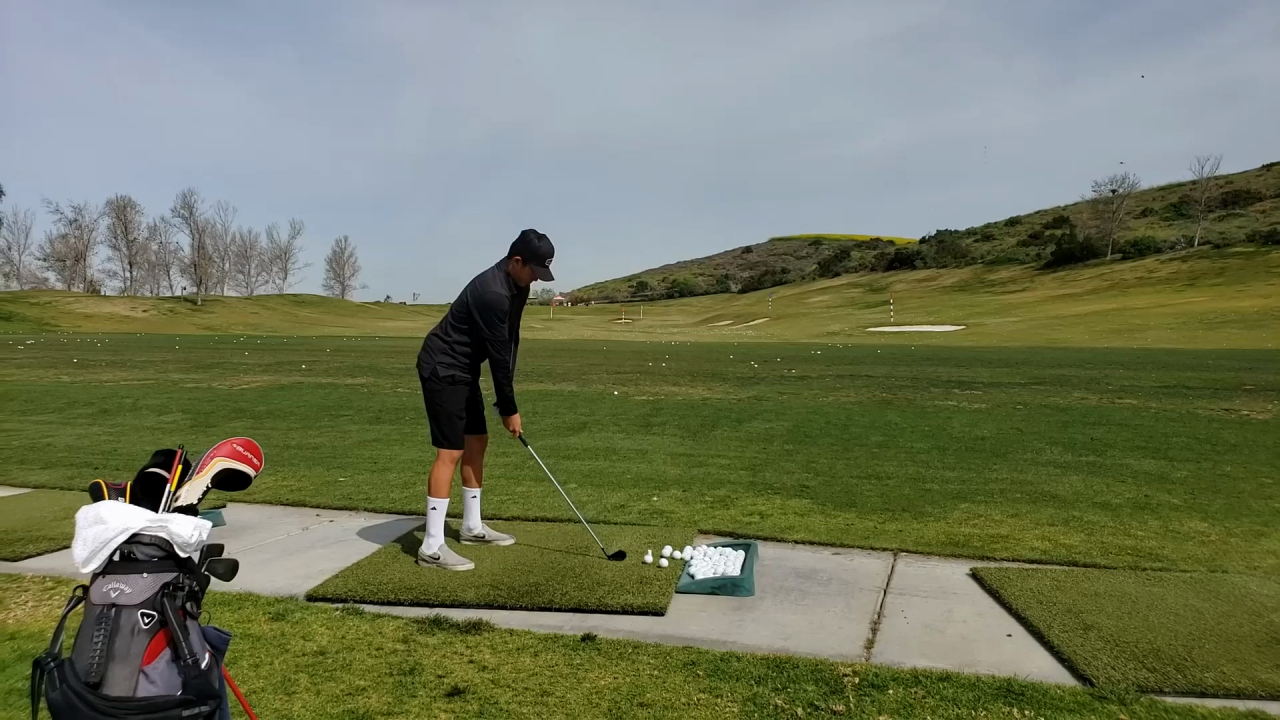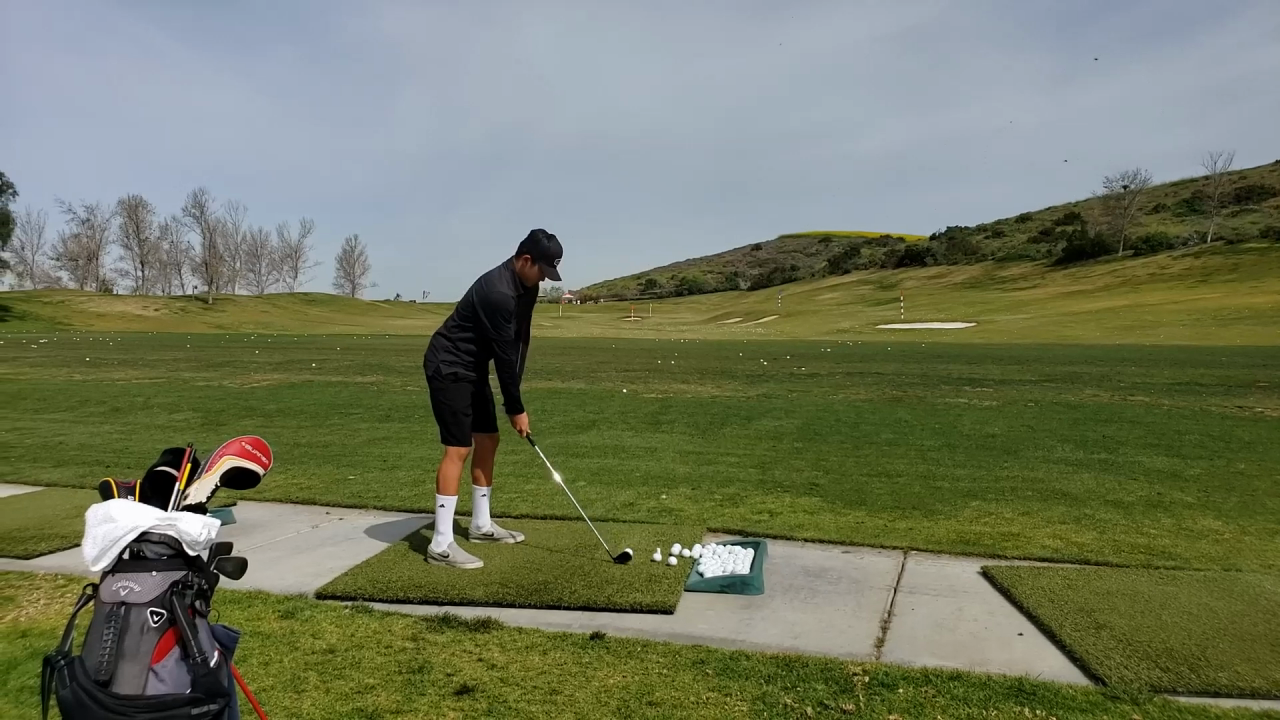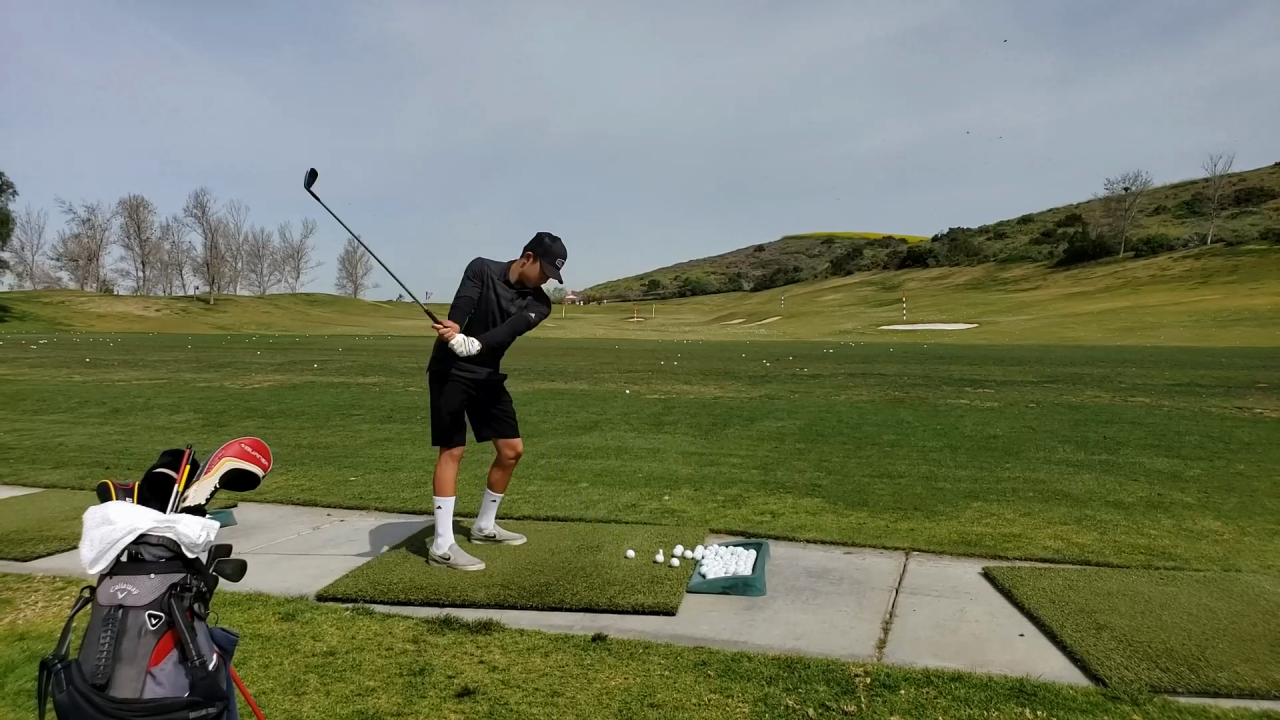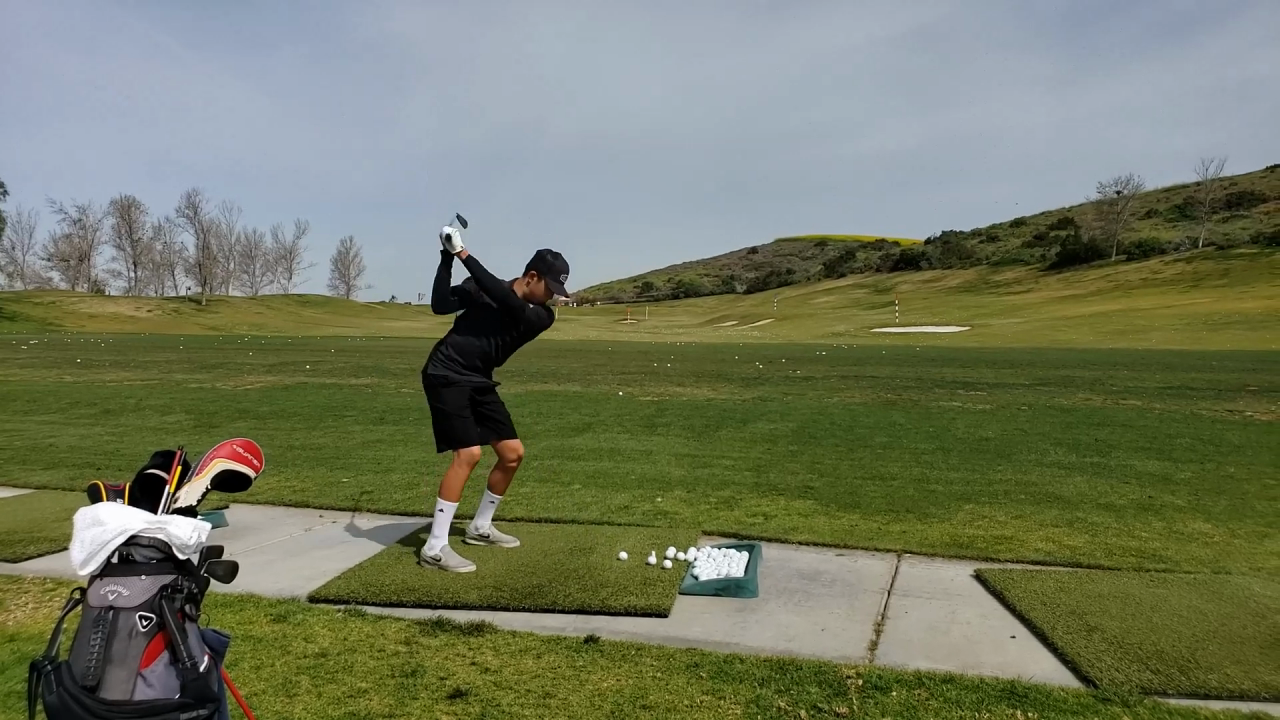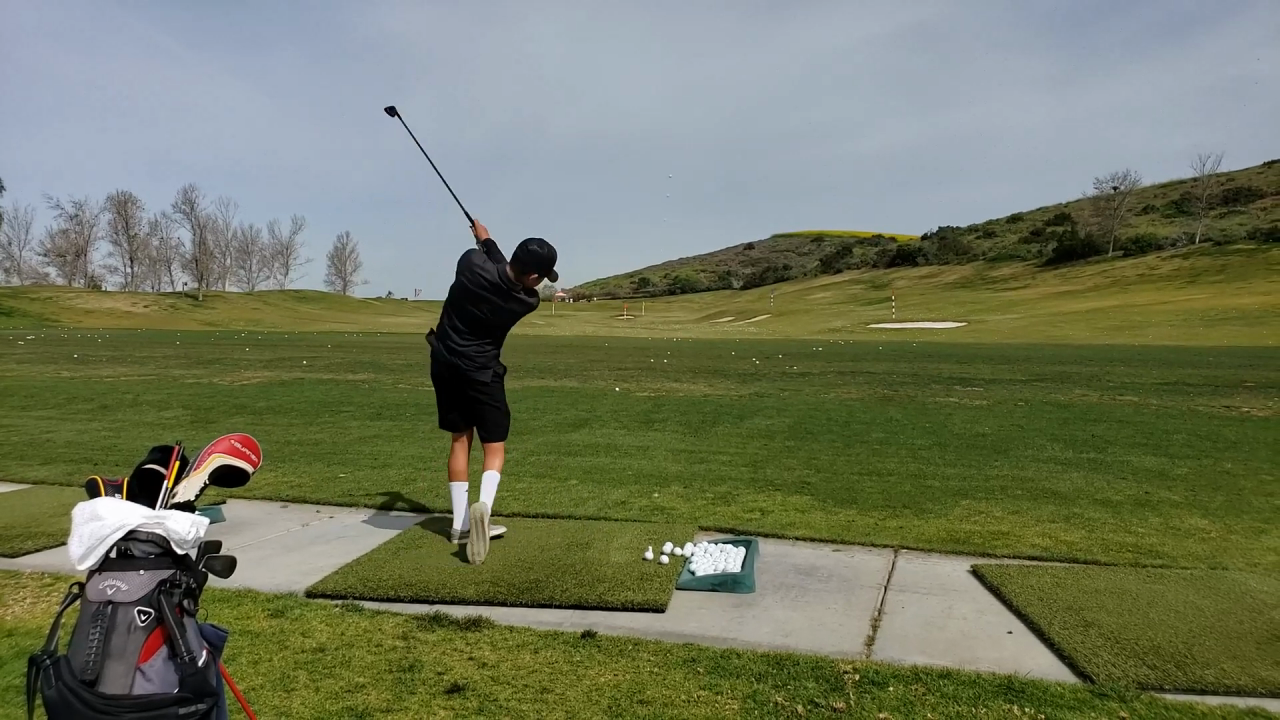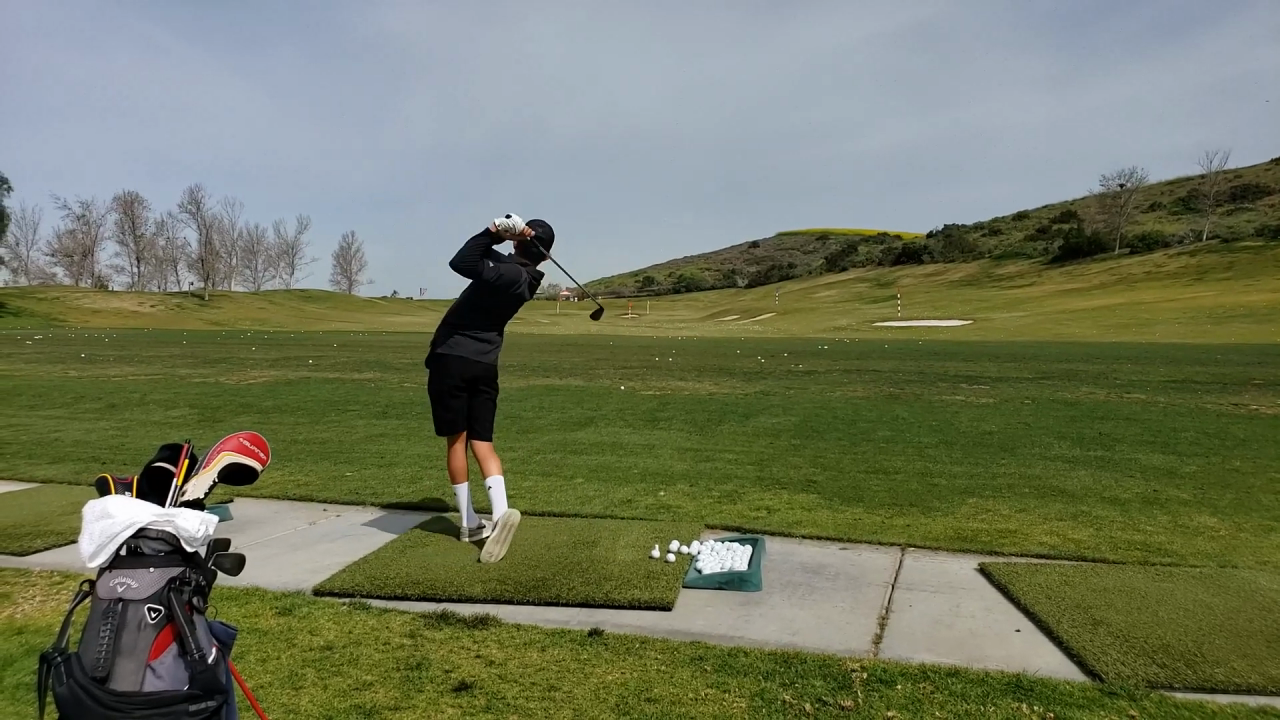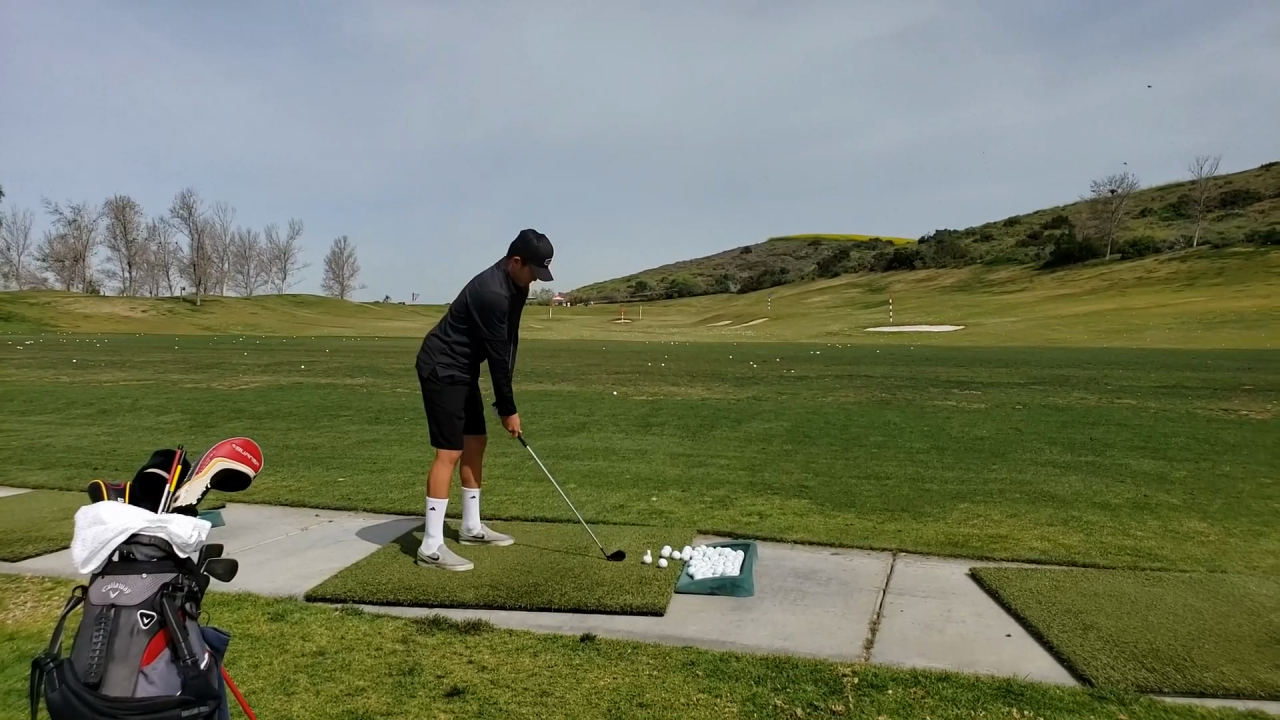
dt=0.4s
person 1, frame 1
left shoulder: (518, 287)
right shoulder: (492, 293)
left elbow: (510, 343)
right elbow: (498, 354)
left wrist: (506, 401)
right wrist: (509, 409)
left hip: (464, 370)
right hip: (442, 369)
left knee: (476, 443)
right knee: (450, 452)
left ankle: (472, 526)
right ankle: (432, 546)
person 1, frame 2
left shoulder: (527, 287)
right shoulder: (497, 292)
left elbow: (520, 343)
right elbow: (503, 354)
left wrist: (513, 400)
right wrist: (516, 408)
left hip: (473, 368)
right hip: (448, 367)
left knee: (487, 441)
right knee: (457, 449)
left ankle: (481, 524)
right ankle: (441, 544)
person 1, frame 3
left shoulder: (539, 304)
right shoulder: (482, 269)
left elbow: (506, 332)
right elbow: (460, 308)
left wrist: (471, 344)
right wrist: (454, 333)
left hip: (487, 376)
right hip: (449, 370)
left knee: (512, 450)
right knee: (452, 450)
left ankle: (484, 526)
right ankle: (442, 545)
person 1, frame 4
left shoulder: (541, 316)
right shoulder: (484, 287)
left elbow: (507, 302)
right elbow: (440, 304)
left wrist: (466, 258)
right wrist: (448, 255)
left hip: (477, 382)
right hip: (445, 376)
left knee: (513, 454)
right knee: (469, 453)
left ankle: (480, 527)
right ankle: (435, 547)
person 1, frame 5
left shoulder: (472, 263)
right shoulder: (527, 301)
left wrist: (483, 241)
right wrist: (488, 240)
left hip: (443, 362)
right hip: (480, 374)
left knee: (460, 438)
right knee: (494, 444)
left ankle: (462, 523)
right ankle: (482, 507)
person 1, frame 6
left shoulder: (509, 275)
right shoulder: (528, 278)
left elbow: (460, 262)
right elbow: (478, 254)
left wrist: (498, 231)
right wrist: (500, 231)
left hip: (451, 359)
right hip: (484, 366)
left knee: (456, 441)
right knee: (482, 442)
left ankle: (469, 523)
right ankle: (501, 511)
person 1, frame 7
left shoulder: (498, 286)
right shoulder: (499, 290)
left elbow: (507, 345)
right elbow: (497, 355)
left wrist: (507, 406)
right wrist: (508, 410)
left hip: (455, 370)
right hip: (447, 371)
left knee: (472, 445)
right knee: (449, 452)
left ankle: (472, 528)
right ankle: (431, 545)
